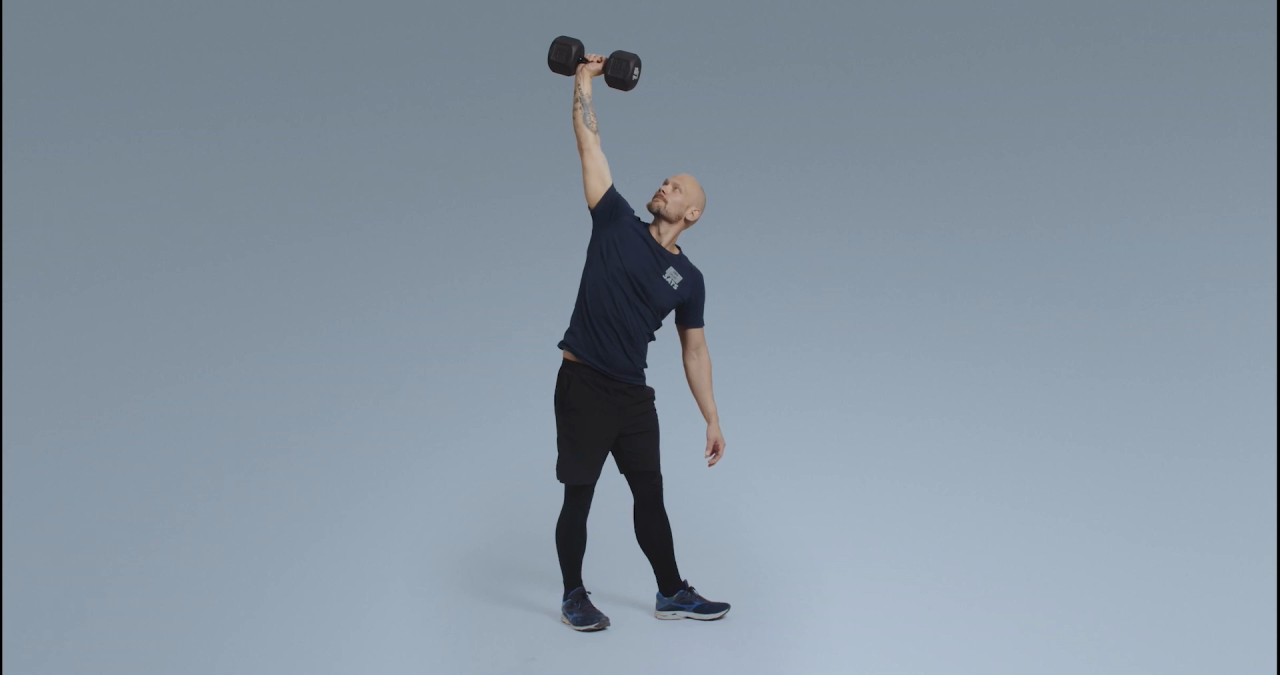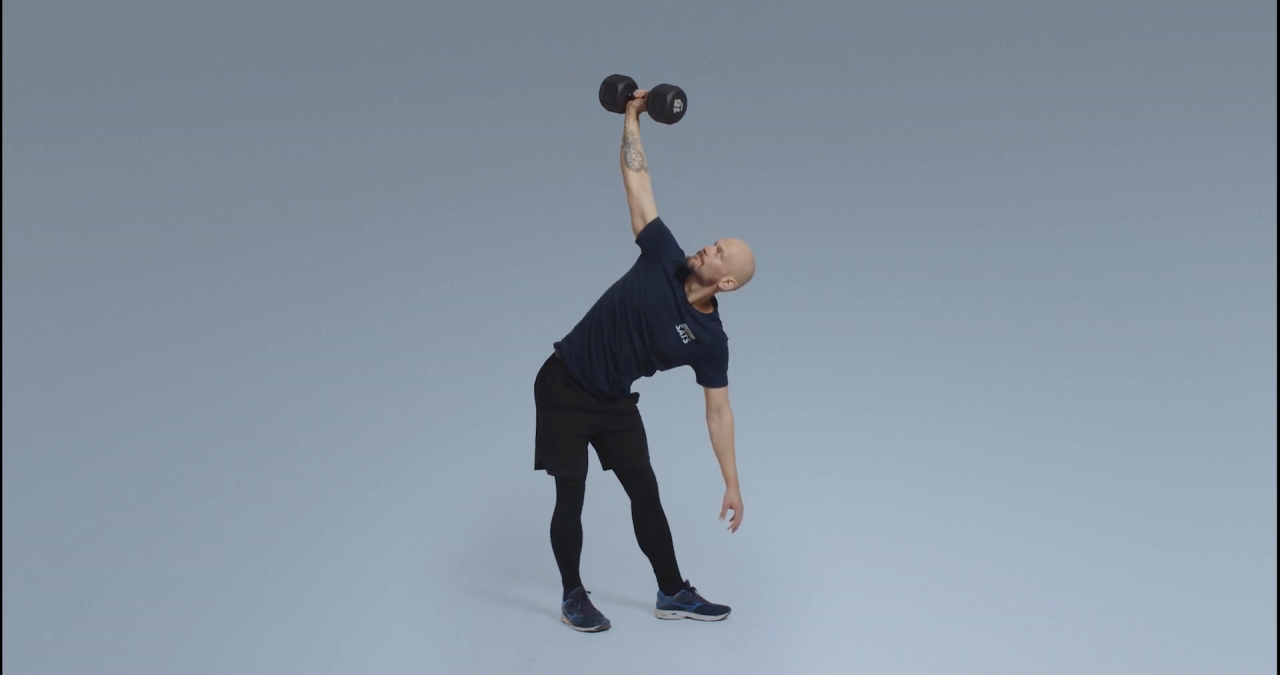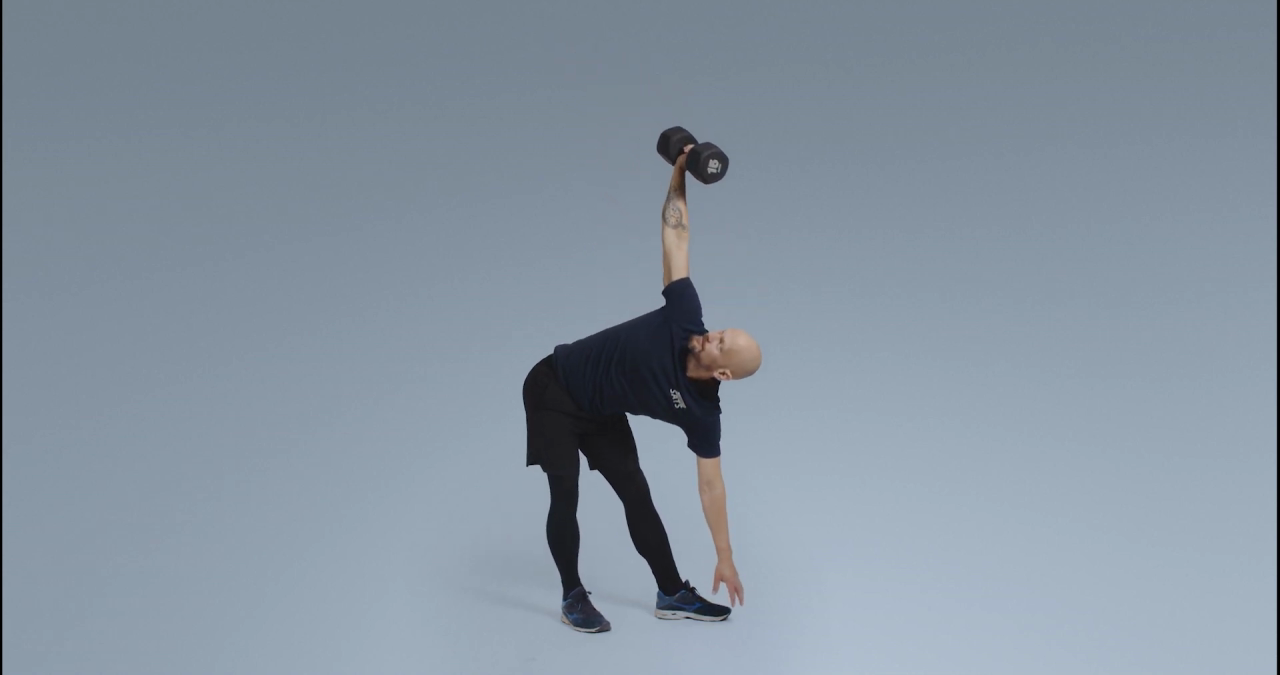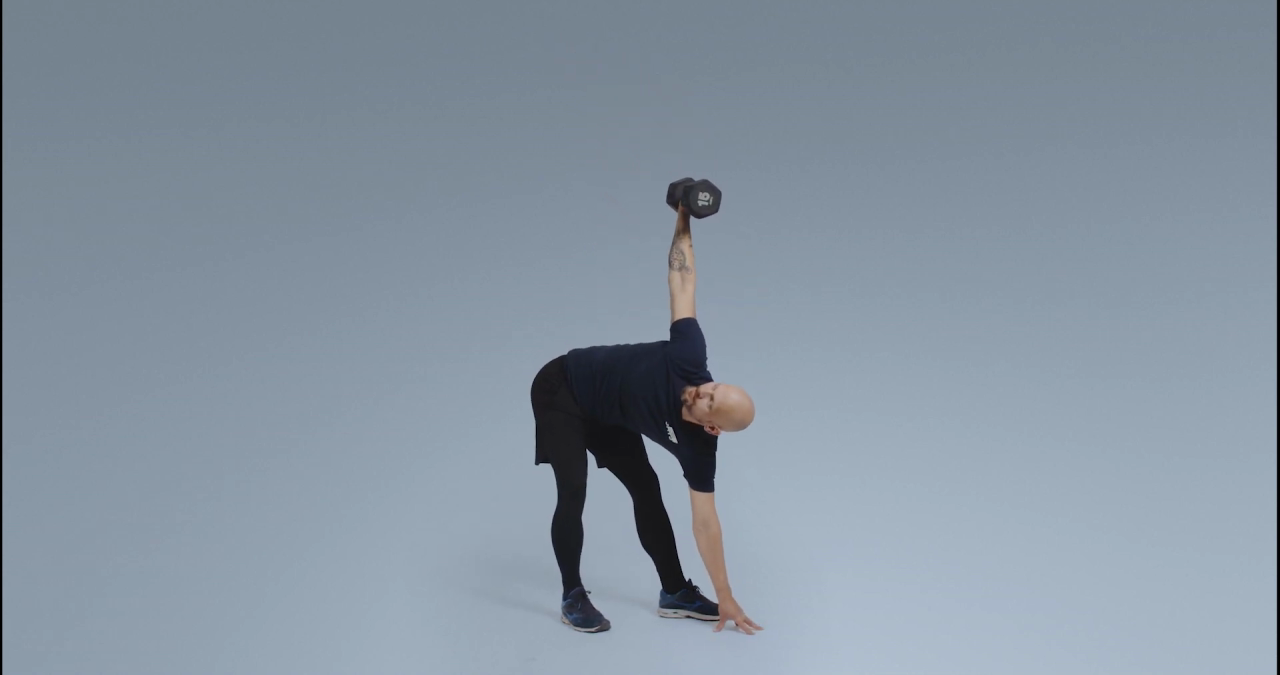
dt=1s
person 1, frame 1
left shoulder: (688, 279)
right shoulder: (617, 223)
left elbow: (695, 351)
right elbow: (589, 145)
left wrist: (712, 420)
right wrist: (584, 80)
left hip: (634, 393)
right hip: (584, 386)
left knee: (650, 495)
right knee: (579, 497)
left ankle: (671, 593)
right ankle: (574, 597)
person 1, frame 2
left shoulder: (709, 340)
right shoulder: (663, 258)
left elbow: (718, 410)
right elbow: (637, 181)
left wrist: (732, 484)
right wrist: (632, 118)
left hip: (613, 401)
right hip: (564, 387)
left knee: (645, 492)
right knee: (571, 496)
left ankle: (672, 593)
right ankle: (573, 597)
person 1, frame 3
left shoulder: (700, 411)
right shoulder: (685, 319)
left elbow: (711, 484)
right elbow: (676, 235)
left wrist: (725, 559)
right wrist: (679, 174)
left hip: (600, 411)
right hip: (553, 388)
left knee: (636, 492)
right knee: (566, 493)
left ankle: (672, 593)
right ankle: (573, 597)
person 1, frame 4
left shoulder: (698, 447)
right shoulder: (690, 360)
left elbow: (705, 520)
right elbow: (682, 278)
left wrist: (726, 597)
right wrist: (683, 219)
left hip: (605, 414)
right hip: (560, 390)
left knee: (646, 487)
right knee: (573, 491)
left ankle: (674, 591)
right ankle: (573, 596)
